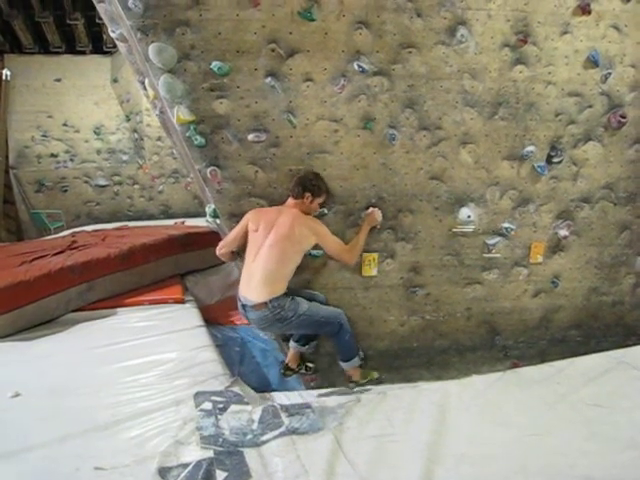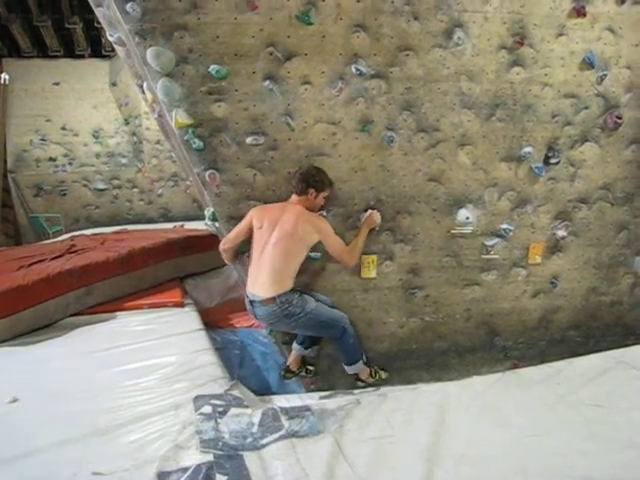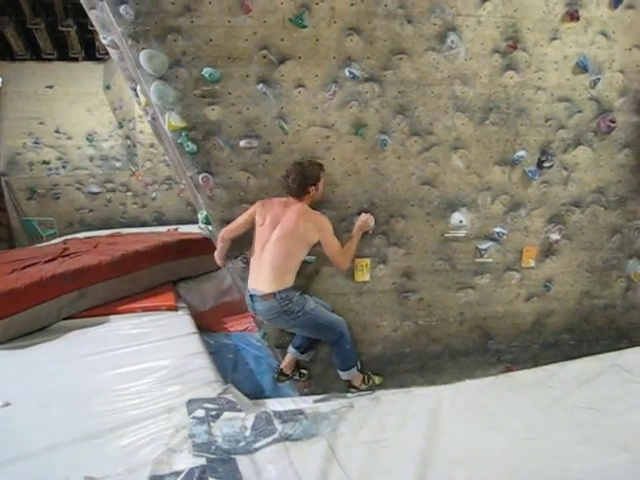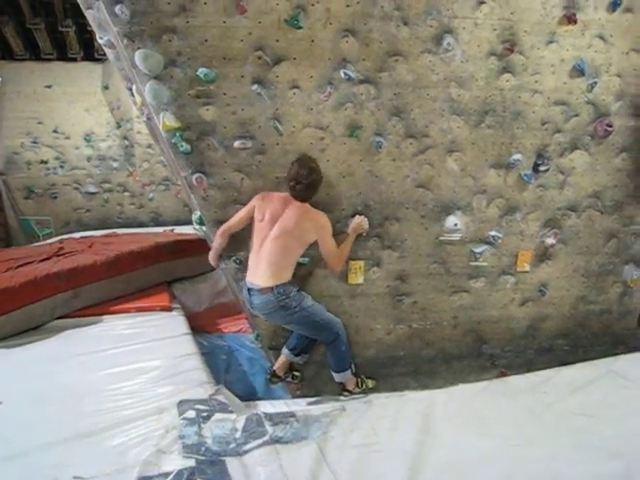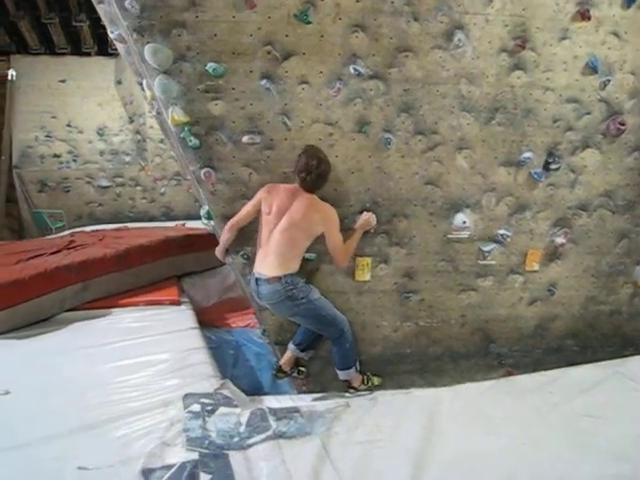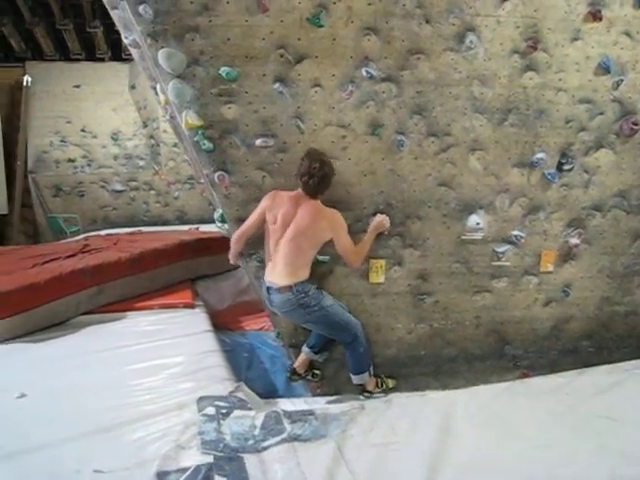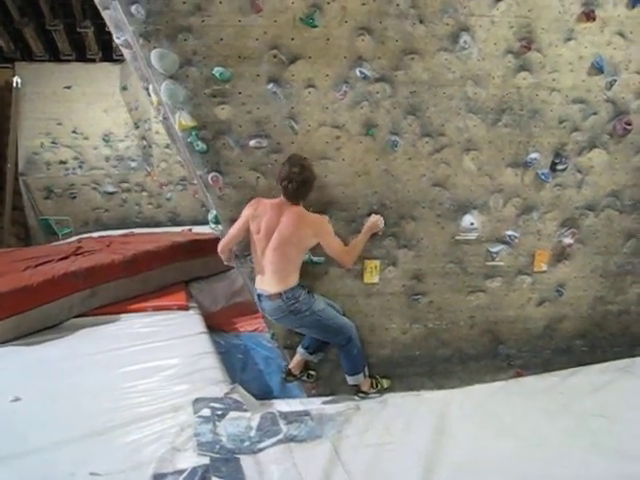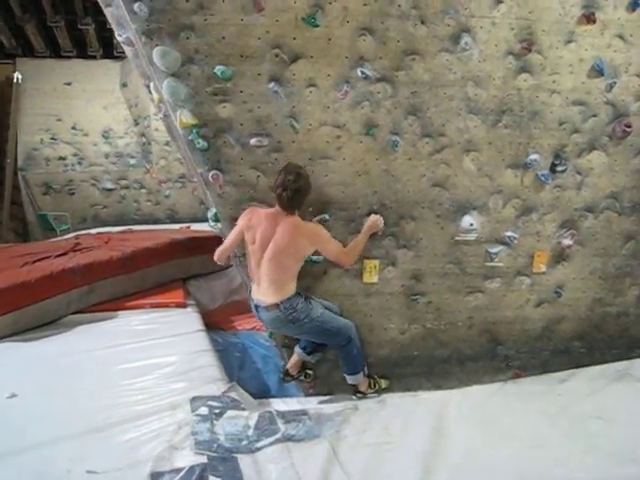
dt=0.4s
person 1, frame 1
left shoulder: (256, 215)
right shoulder: (310, 226)
left elbow: (222, 251)
right elbow: (349, 257)
left wrist: (238, 257)
right wrist: (367, 225)
left hip: (245, 305)
right hip: (269, 311)
left knee: (317, 303)
right knee: (337, 320)
left ankle: (292, 361)
right ankle: (355, 372)
person 1, frame 2
left shoulder: (259, 211)
right shoulder: (314, 222)
left elbow: (225, 246)
right elbow: (349, 259)
left wrist: (231, 261)
right wrist: (366, 227)
left hip: (252, 303)
right hip: (276, 307)
left knee: (323, 307)
right knee: (340, 324)
left ankle: (294, 363)
right ankle: (363, 373)
person 1, frame 3
left shoulder: (264, 206)
right shoulder: (316, 221)
left elbow: (224, 236)
right elbow: (342, 262)
left wrist: (220, 258)
right wrist: (358, 231)
left hip: (253, 298)
right hip: (277, 302)
left knee: (321, 313)
right knee: (338, 329)
left ankle: (288, 366)
right ankle: (356, 379)
person 1, frame 4
left shoulder: (263, 200)
right shoulder: (317, 220)
left elbow: (224, 231)
right elbow: (336, 264)
left wrist: (214, 256)
right wrist: (353, 233)
left hip: (250, 293)
right hip: (275, 296)
left knee: (315, 317)
right knee: (334, 329)
left ankle: (281, 367)
right ankle: (349, 382)
person 1, frame 5
left shoulder: (270, 191)
right shoulder: (325, 212)
left elbow: (232, 226)
right elbow: (341, 260)
left wrist: (221, 248)
right wrist: (360, 228)
left hip: (258, 284)
right hip: (283, 287)
left knee: (321, 313)
right knee: (339, 326)
left ankle: (287, 362)
right ankle: (354, 380)
person 1, frame 6
left shoulder: (273, 199)
right shoulder: (330, 218)
left elbow: (238, 237)
right elbow: (353, 260)
left wrist: (233, 255)
right wrist: (374, 230)
left hip: (270, 292)
right hip: (294, 295)
left knee: (335, 315)
right knee: (352, 330)
left ankle: (301, 365)
right ankle: (368, 383)
person 1, frame 7
left shoulder: (256, 207)
right shoulder: (314, 223)
left elbow: (223, 247)
right elbow: (346, 259)
left wrist: (227, 258)
right wrist: (368, 230)
left hip: (262, 298)
right hip: (285, 302)
left knee: (332, 315)
right knee: (346, 332)
left ankle: (296, 366)
right ankle: (363, 383)
person 1, frame 8
left shoulder: (250, 216)
right shoulder: (310, 233)
left elbow: (219, 256)
right elbow: (346, 259)
left wrist: (227, 259)
right wrist: (367, 230)
left hip: (258, 306)
right hip: (282, 312)
left knee: (331, 315)
right knee: (346, 332)
left ankle: (293, 366)
right ankle: (362, 384)
